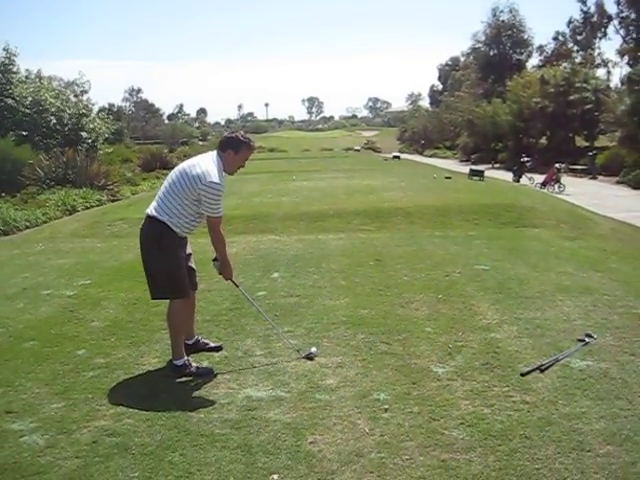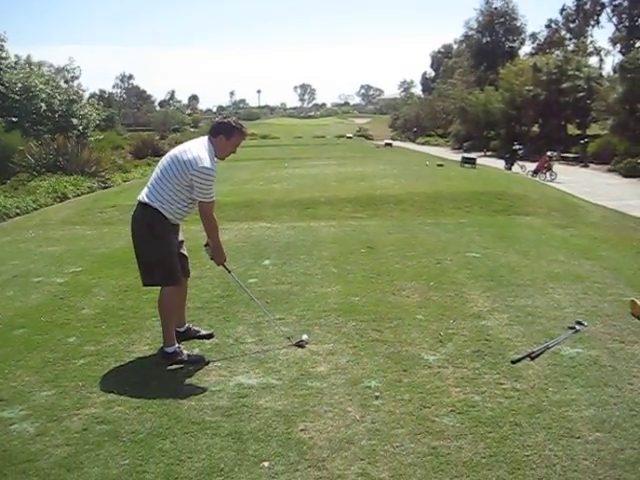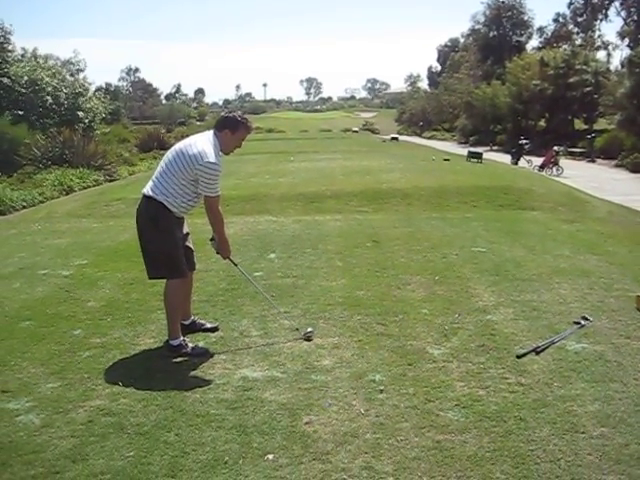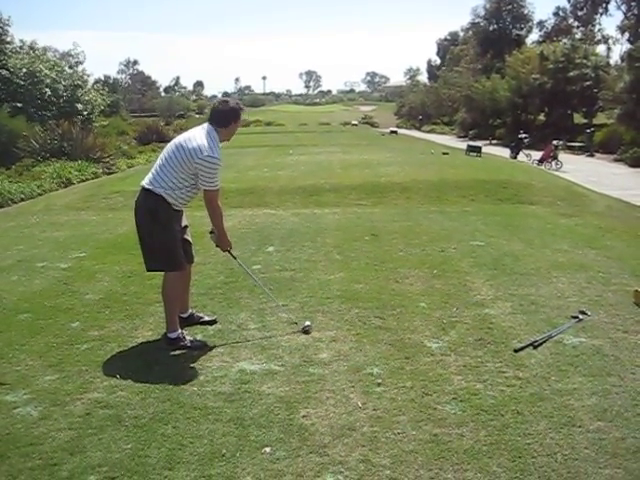
dt=0.7s
person 1, frame 1
left shoulder: (206, 161)
right shoulder: (212, 180)
left elbow: (211, 225)
right elbow: (215, 229)
left wrist: (220, 257)
right wrist: (225, 263)
left hip: (171, 231)
right hip: (162, 234)
left knee: (189, 288)
right knee: (179, 295)
left ankle: (190, 339)
right ankle: (178, 360)
person 1, frame 2
left shoulder: (197, 147)
right shoulder: (204, 165)
left elbow: (203, 210)
right elbow: (207, 214)
left wrist: (211, 239)
right wrist: (217, 247)
left hip: (163, 218)
right hip: (154, 220)
left knee: (181, 275)
right knee: (171, 281)
left ankle: (181, 327)
right ankle: (169, 348)
person 1, frame 3
left shoulder: (202, 141)
right shoulder: (209, 160)
left elbow: (209, 204)
right elbow: (212, 208)
left wrist: (217, 234)
right wrist: (223, 241)
left hip: (168, 211)
right hip: (158, 213)
left knee: (187, 267)
right knee: (176, 274)
left ankle: (186, 320)
right ankle: (174, 340)
person 1, frame 4
left shoulder: (200, 134)
right shoulder: (208, 154)
left elbow: (210, 198)
right elbow: (212, 202)
left wrist: (216, 228)
right wrist: (221, 235)
left hip: (166, 204)
right hip: (157, 207)
left knee: (185, 261)
right knee: (174, 267)
left ankle: (184, 313)
right ankle: (173, 333)
